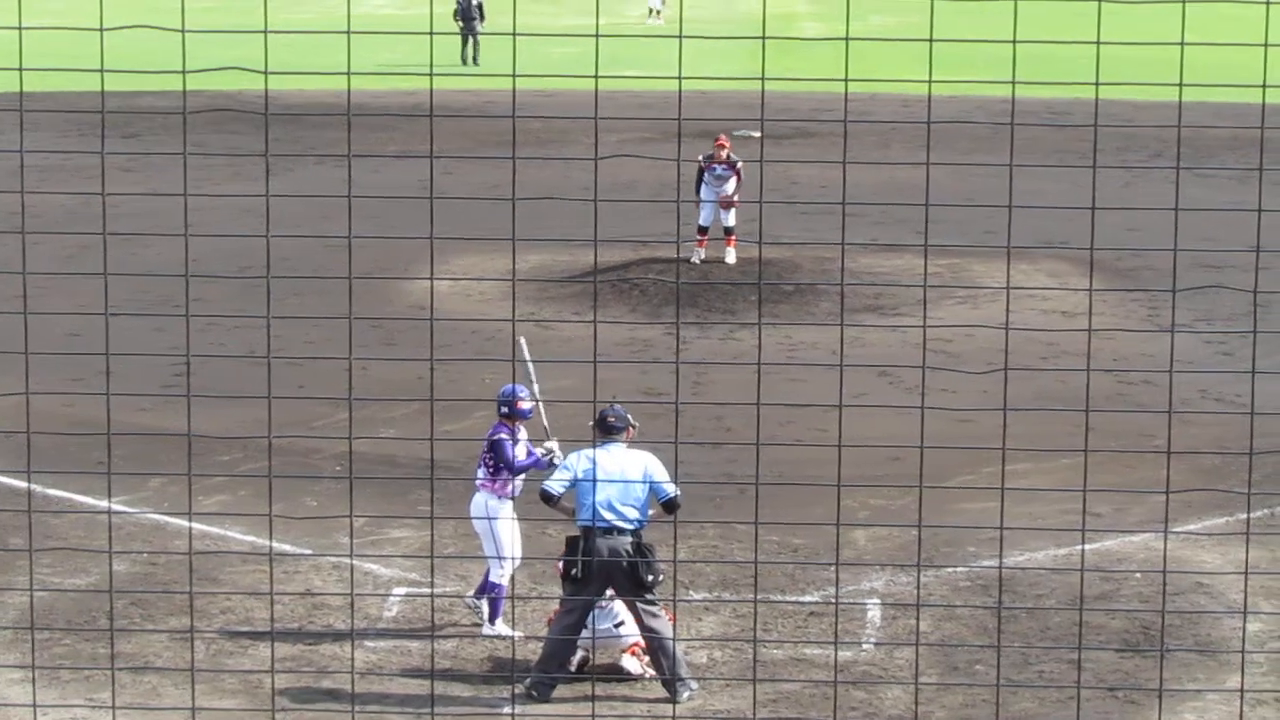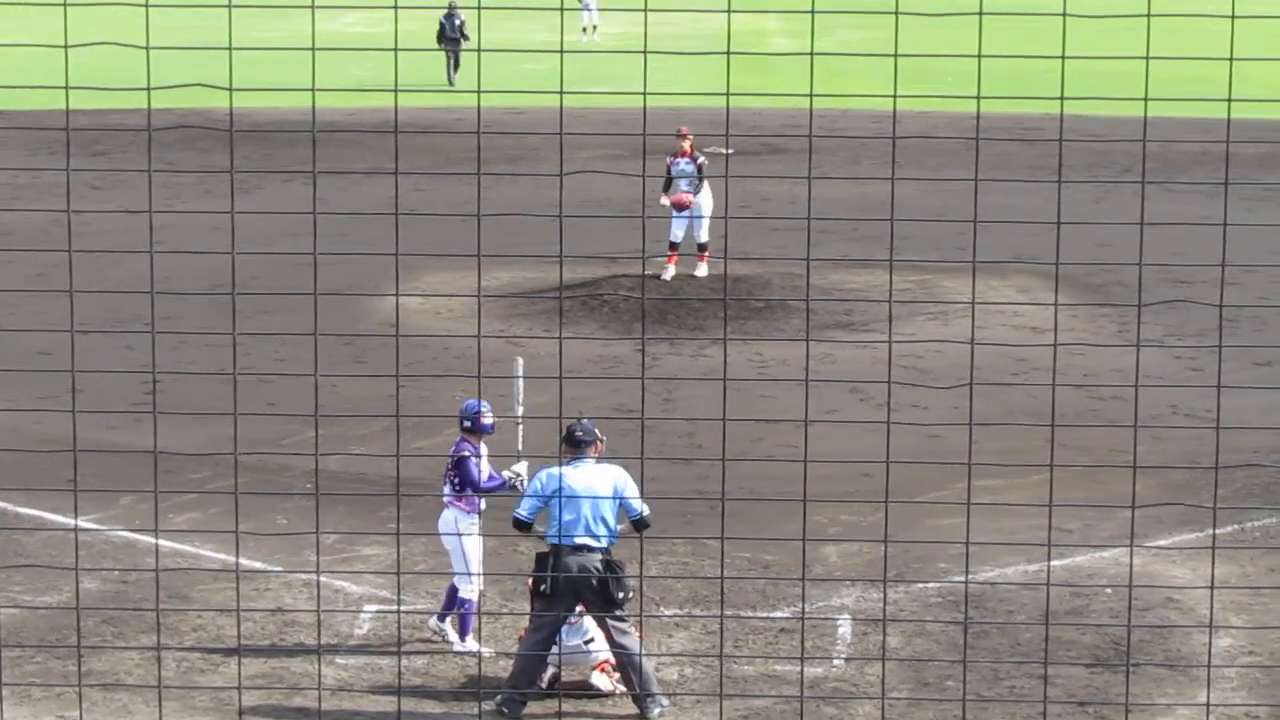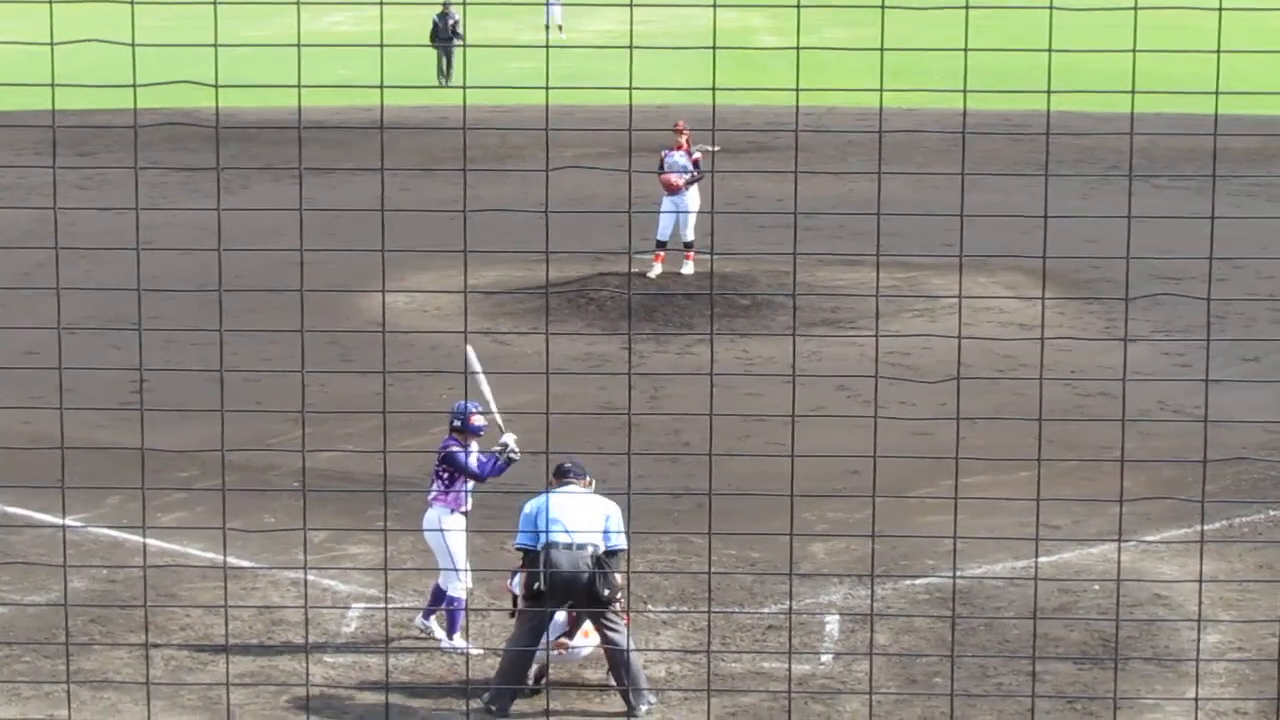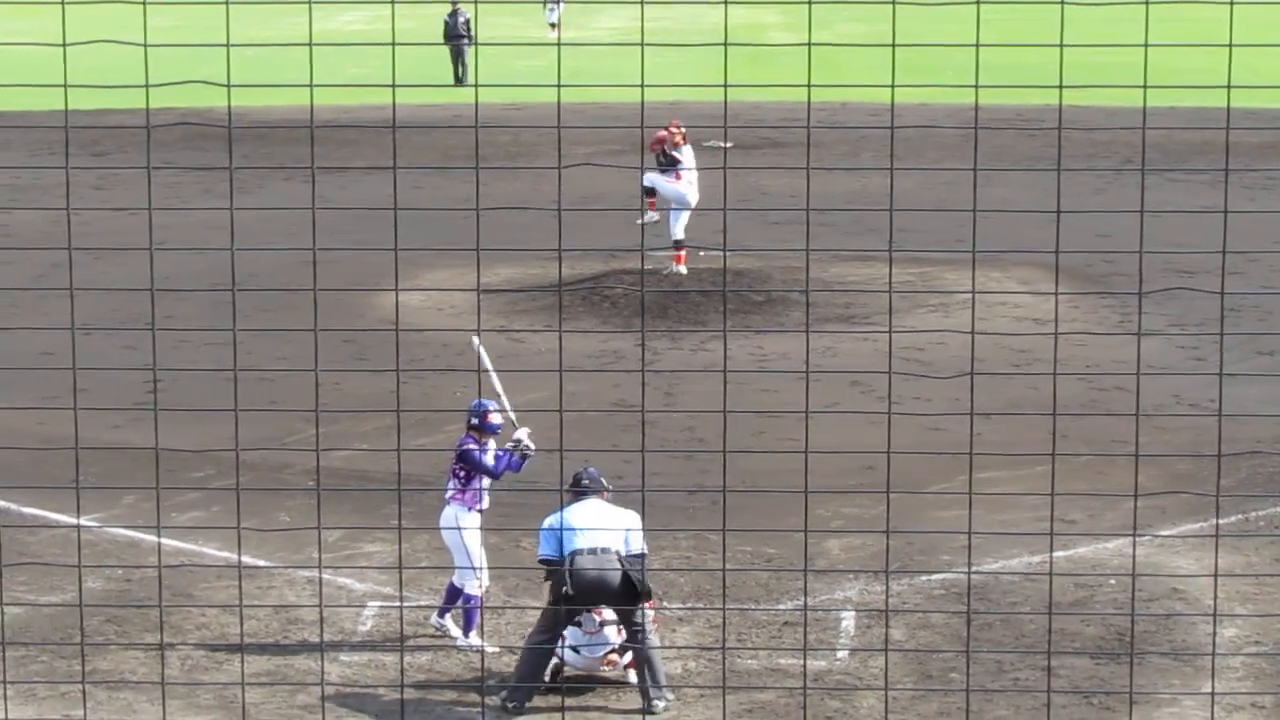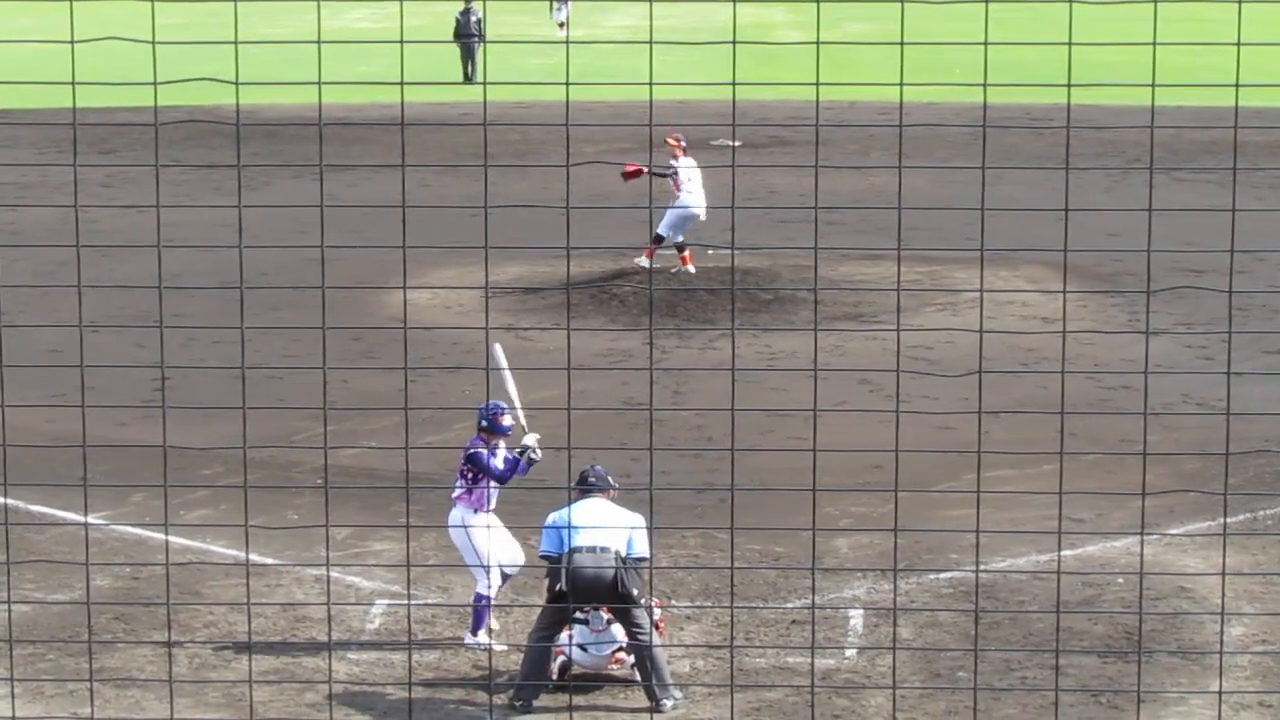
dt=1s
person 1, frame 1
left shoulder: (579, 458)
right shoulder: (645, 460)
left elbow: (548, 493)
right elbow: (672, 503)
left wrist: (574, 512)
left hip: (589, 547)
right hip: (628, 548)
left knee: (568, 617)
right knee: (652, 616)
left ankle: (541, 684)
right ankle: (679, 684)
person 1, frame 2
left shoulder: (549, 476)
right shoulder: (615, 474)
left elbow: (520, 522)
right elbow: (642, 521)
left hip: (559, 564)
right hip: (597, 566)
left knee: (538, 634)
right knee: (621, 634)
person 1, frame 3
left shoulder: (536, 502)
right shoulder: (606, 503)
left elbow: (528, 554)
right elbow: (615, 553)
left wrist: (525, 597)
right wrist: (613, 591)
left hip: (550, 563)
right hip: (590, 565)
left knee: (525, 633)
right knee: (615, 632)
person 1, frame 4
left shoulder: (555, 519)
right shoulder: (627, 515)
left elbow: (551, 563)
right elbow: (637, 558)
left wrist: (559, 592)
left hip: (575, 574)
right hip: (615, 571)
left knee: (543, 635)
right knee: (642, 632)
left ankle: (516, 698)
right ankle: (656, 697)
person 1, frame 5
left shoulder: (559, 516)
right shoulder: (631, 517)
left elbow: (552, 560)
right elbow: (637, 562)
right wrist: (633, 593)
left hip: (574, 570)
right hip: (613, 571)
left knee: (543, 632)
right knee: (642, 632)
left ankle: (523, 697)
right ankle: (663, 696)
person 2, frame 1
left shoulder: (518, 432)
right shoulder: (500, 435)
left elbow: (533, 461)
right elbow: (515, 467)
left wrist: (551, 457)
right wrist: (541, 451)
left hip: (503, 504)
right hip: (490, 505)
left knee: (512, 559)
right knee: (502, 565)
left ankle: (478, 597)
right ankle: (493, 624)
person 2, frame 2
left shoulder: (478, 447)
right shoulder: (464, 452)
left elbow: (489, 478)
right elbow: (479, 487)
left wrist: (512, 477)
right wrist: (510, 474)
left hip: (467, 519)
right hip: (459, 520)
left knee: (464, 576)
right knee: (471, 581)
left ankle: (441, 621)
right ankle: (464, 641)
person 2, frame 3
left shoulder: (469, 447)
right shoulder: (451, 450)
left elbow: (492, 471)
right elbow: (480, 475)
left wrist: (508, 457)
right wrist: (500, 448)
left hip: (453, 519)
right hip: (443, 519)
left knee: (451, 575)
right knee: (459, 579)
left ankle: (426, 619)
right ankle: (452, 638)
person 2, frame 4
left shoulder: (487, 445)
right shoulder: (467, 448)
left elbow: (510, 466)
right elbow: (494, 472)
left wrist: (523, 453)
right wrist: (513, 445)
left hip: (468, 517)
right hip: (460, 518)
left knee: (465, 573)
right knee: (476, 577)
left ankle: (442, 617)
right ankle: (468, 637)
person 2, frame 5
left shoulder: (497, 446)
right shoulder: (476, 451)
left elbow: (518, 470)
right elbow: (502, 477)
left wrist: (529, 458)
right wrist: (522, 451)
left hip: (482, 516)
right hip: (467, 519)
left knee: (514, 560)
right knee: (490, 577)
left ankle: (482, 604)
right ankle: (476, 635)
